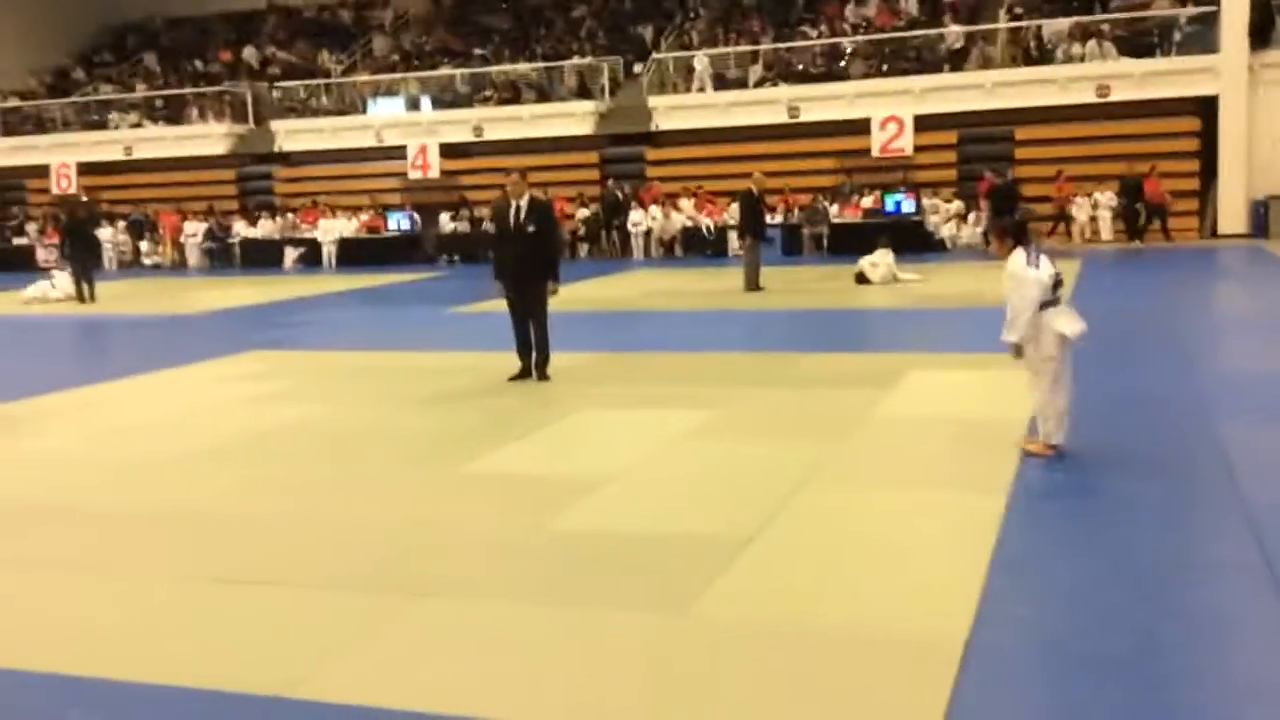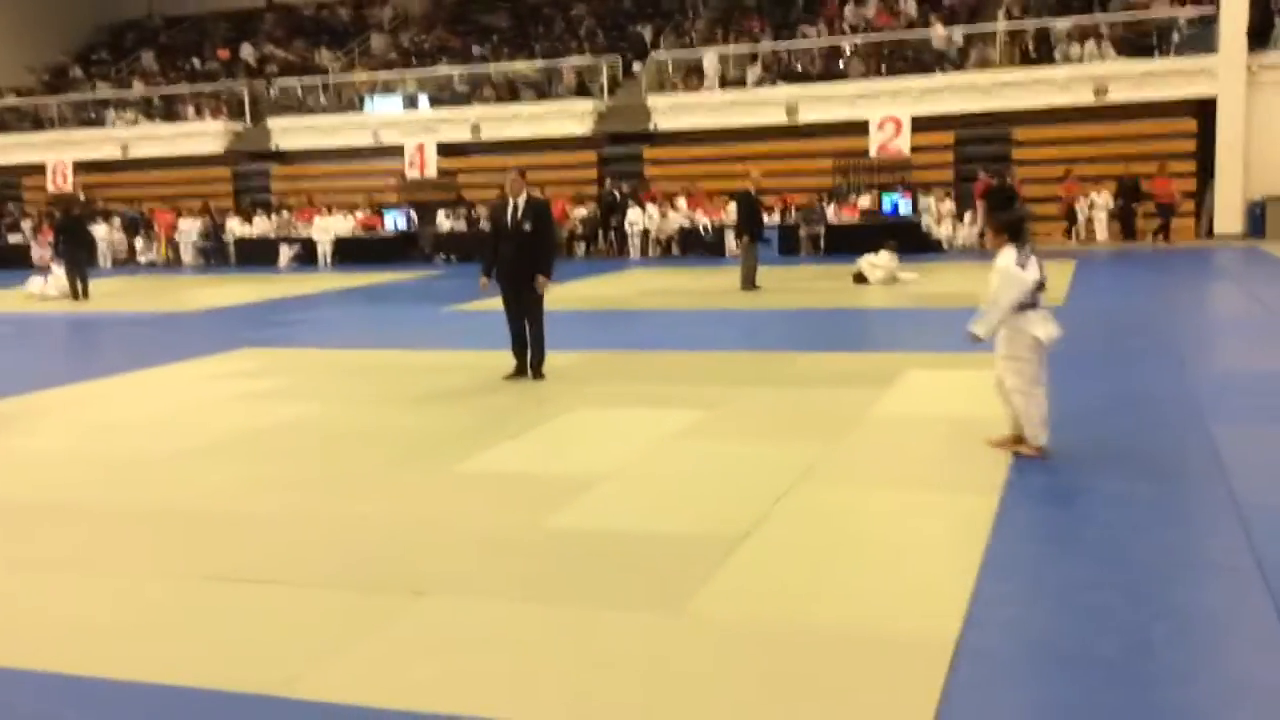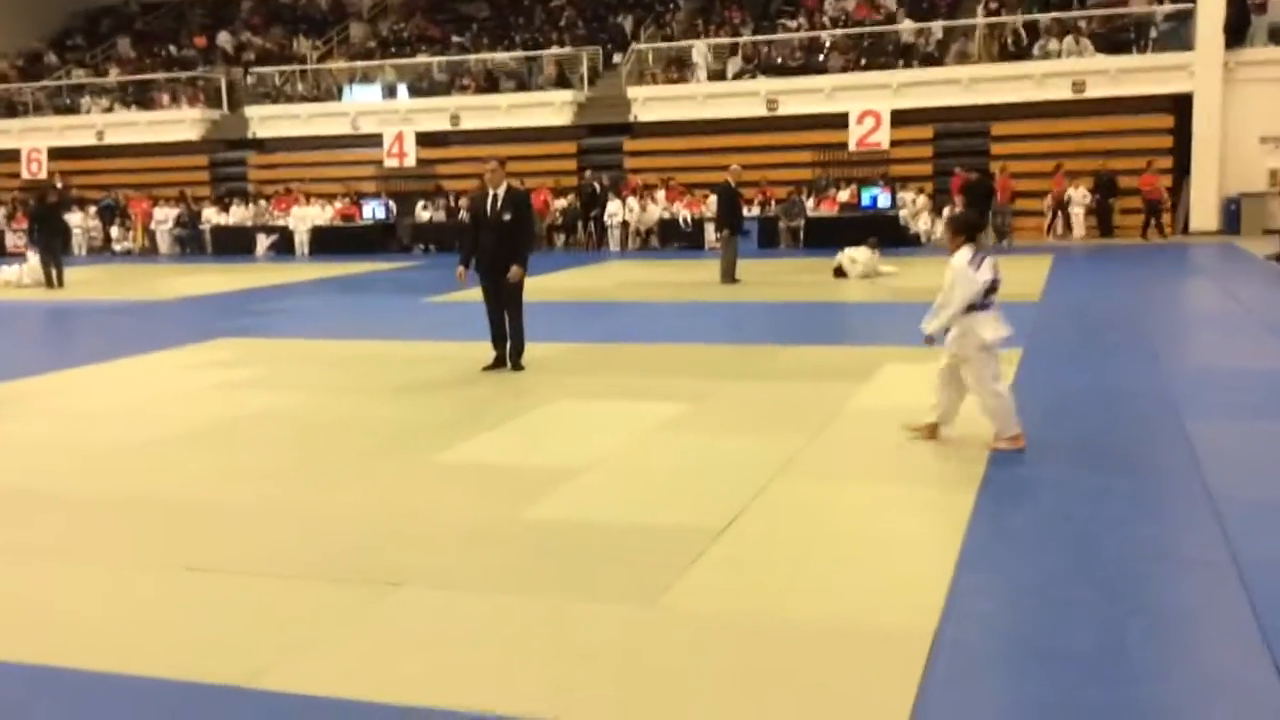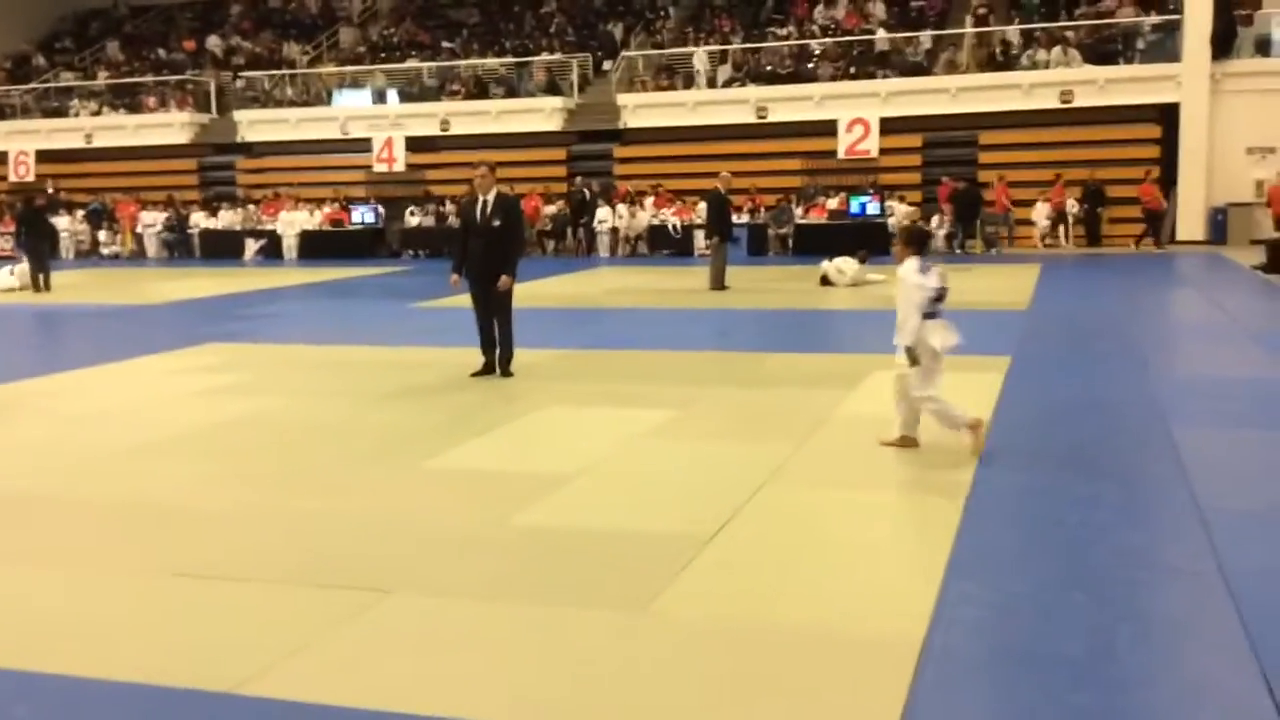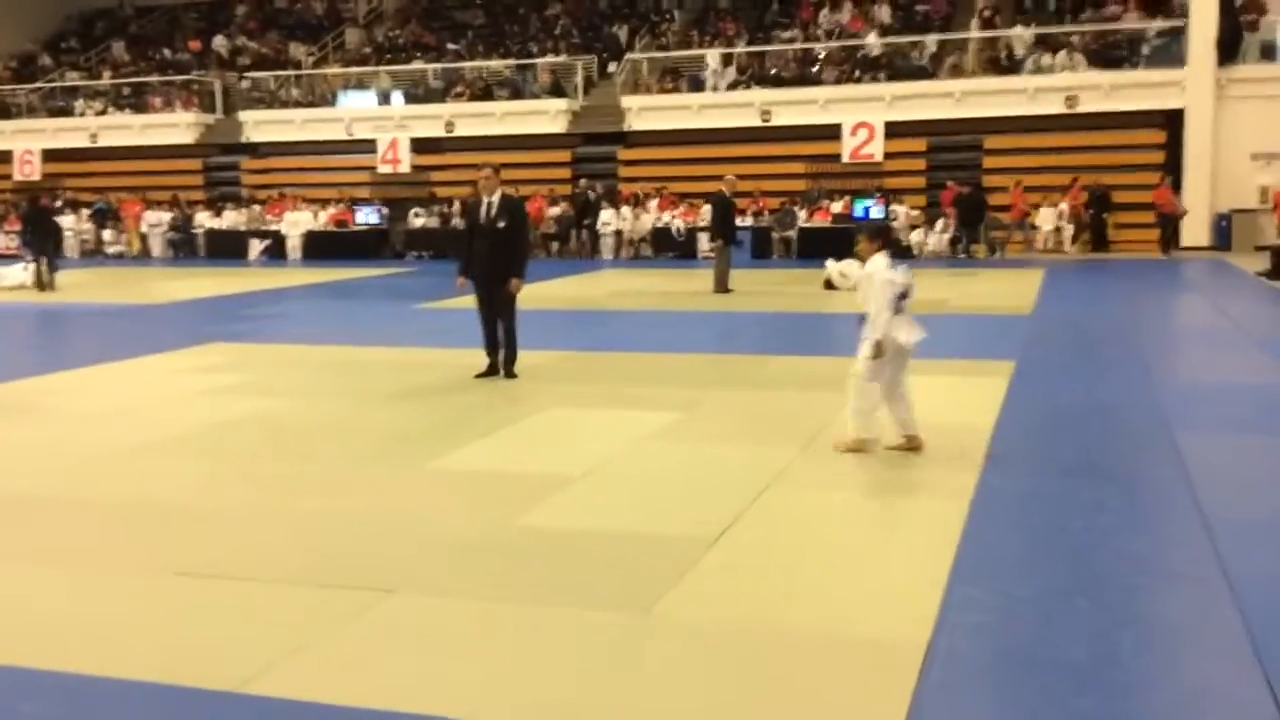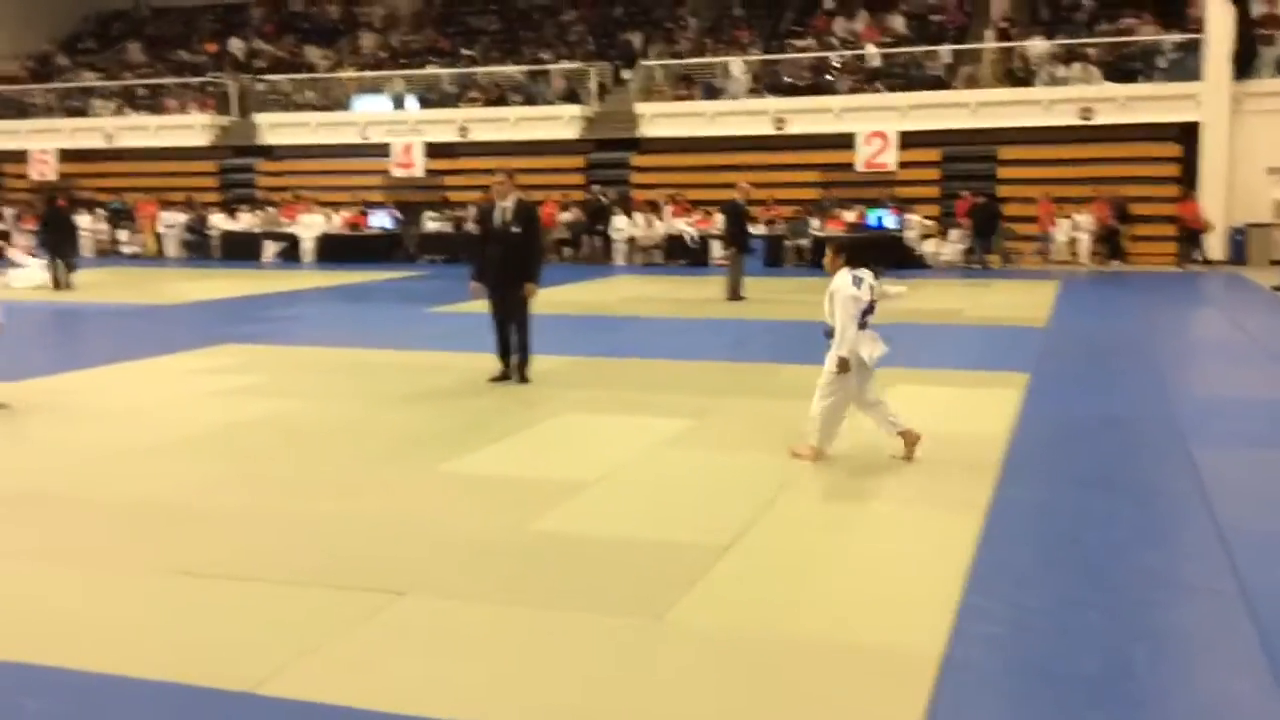
dt=0.2s
person 1, frame 1
left shoulder: (1017, 266)
right shoulder: (1033, 256)
left elbow: (1021, 306)
left wrist: (1015, 340)
left hip: (1046, 328)
right hip: (1053, 324)
left knee: (1045, 385)
right knee: (1051, 384)
left ankle: (1050, 442)
right ankle: (1050, 435)
person 1, frame 2
left shoulder: (1007, 264)
right shoulder: (1024, 256)
left elbow: (999, 303)
left wrist: (979, 330)
left hip: (1021, 330)
right hip: (1026, 326)
left knee: (1024, 386)
right knee: (1007, 381)
left ankle: (1036, 442)
right ankle: (1019, 433)
person 1, frame 3
left shoulder: (961, 264)
right shoulder: (981, 258)
left elbow: (951, 302)
left wrist: (932, 329)
left hip: (973, 330)
right hip: (973, 326)
left knee: (986, 384)
right knee: (948, 375)
left ankle: (1012, 435)
right ankle: (934, 424)
person 1, frame 4
left shoulder: (908, 273)
right shoulder: (927, 270)
left elbow: (909, 312)
left wrist: (908, 345)
left hip: (922, 338)
right hip: (929, 333)
left knee: (921, 392)
right knee: (904, 385)
left ankle: (970, 424)
right ankle: (907, 434)
person 1, frame 5
left shoulder: (876, 269)
right shoulder: (890, 266)
left elbow: (880, 308)
left wrist: (877, 340)
left hip: (885, 335)
right hip: (897, 332)
left knee: (864, 382)
right knee: (893, 386)
left ankle: (860, 437)
right ankle: (911, 436)
person 1, frame 6
left shoulder: (843, 285)
right shoulder: (857, 278)
left elbow: (845, 324)
left wrist: (843, 356)
left hip: (847, 348)
right hip: (859, 346)
left knee: (827, 397)
right knee: (865, 398)
left ankle: (817, 447)
right ankle: (906, 434)
person 2, frame 1
left shoulder: (542, 208)
right shoulder: (501, 210)
left elbow: (553, 244)
right elbow: (498, 245)
left wrist: (553, 277)
right wrist: (499, 275)
left hip: (535, 276)
right hip: (511, 276)
left knee: (538, 321)
right knee: (519, 322)
left ankle: (541, 366)
right ankle: (525, 365)
person 2, frame 2
left shoulder: (539, 206)
right shoulder: (499, 209)
left elbow: (549, 242)
right elbow: (493, 243)
left wrist: (545, 273)
right wrist: (486, 272)
left hip: (531, 275)
right hip: (507, 275)
left knee: (534, 319)
right knee: (514, 321)
left ankle: (536, 365)
right ankle: (521, 364)
person 2, frame 3
left shoulder: (519, 197)
right shoulder: (478, 200)
left elbow: (527, 234)
right elbow: (472, 234)
left wrist: (520, 263)
right wrist: (464, 262)
left hip: (511, 266)
right hip: (487, 266)
left knee: (513, 312)
right knee: (493, 313)
left ankle: (515, 357)
right ankle: (500, 355)
person 2, frame 4
left shoulder: (509, 203)
right shoulder: (468, 206)
left elbow: (517, 241)
right elbow: (462, 240)
left wrist: (509, 272)
right wrist: (457, 270)
left hip: (500, 274)
right hip: (476, 272)
left knee: (503, 318)
right knee: (483, 319)
left ankle: (504, 363)
right ankle: (489, 361)
person 2, frame 5
left shoulder: (513, 205)
right shoulder: (473, 207)
left elbow: (522, 242)
right elbow: (468, 242)
left wrist: (518, 274)
right wrist: (463, 272)
left hip: (505, 274)
right hip: (481, 273)
left knee: (506, 320)
right knee: (487, 320)
left ankle: (508, 365)
right ankle: (493, 363)
person 2, frame 6
left shoulder: (527, 210)
right shoulder: (486, 211)
left elbow: (535, 247)
right elbow: (480, 246)
left wrist: (532, 279)
right wrist: (477, 276)
left hip: (518, 278)
right hip: (494, 277)
left knee: (519, 324)
right knee: (500, 324)
left ankle: (521, 368)
right ankle: (506, 367)
